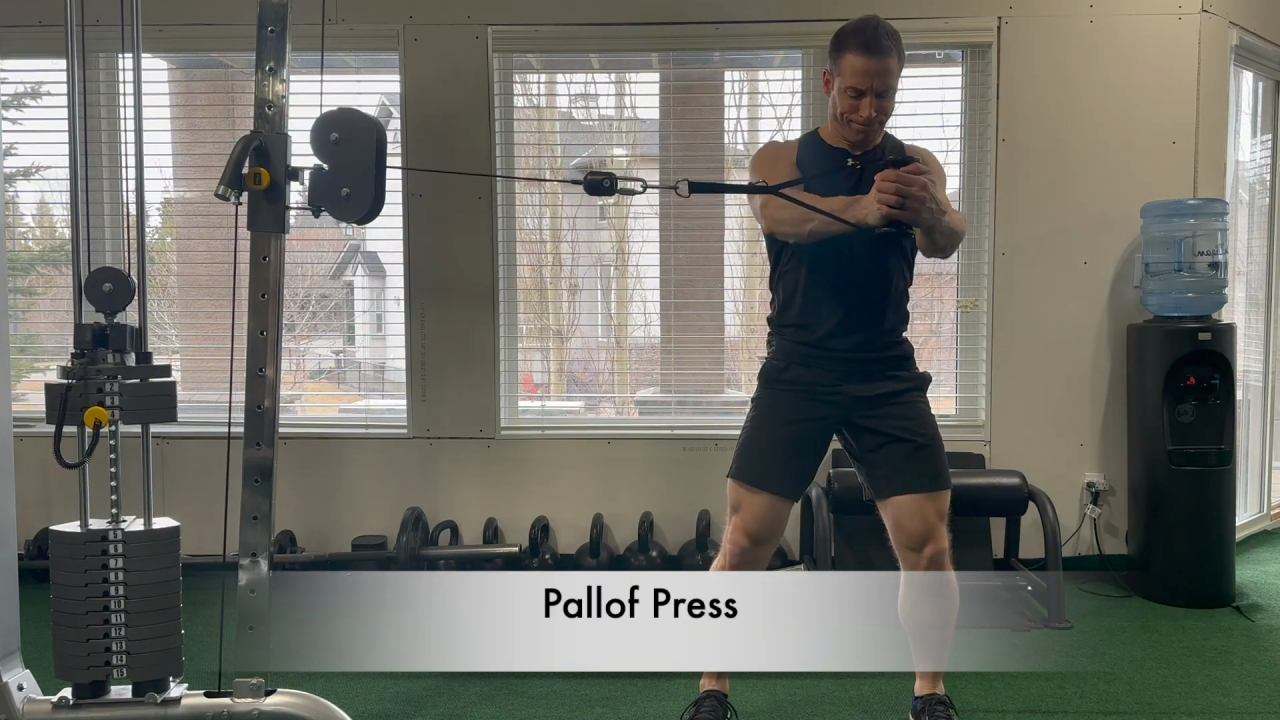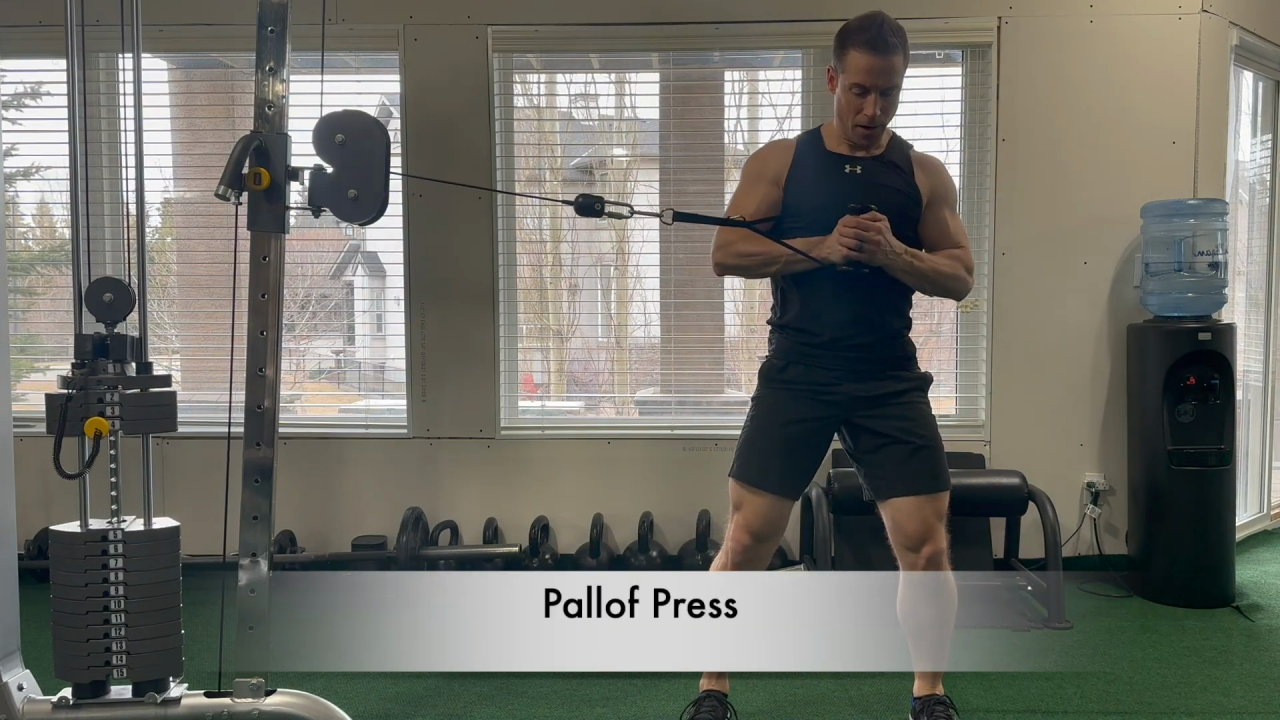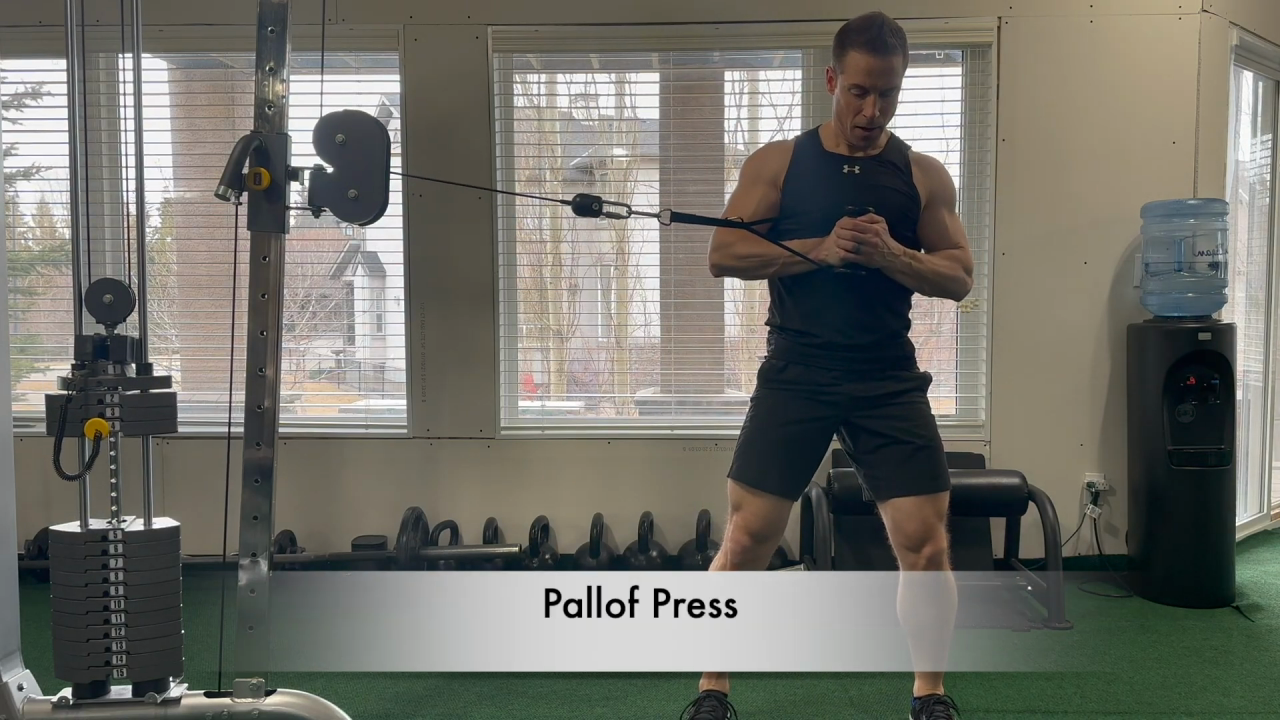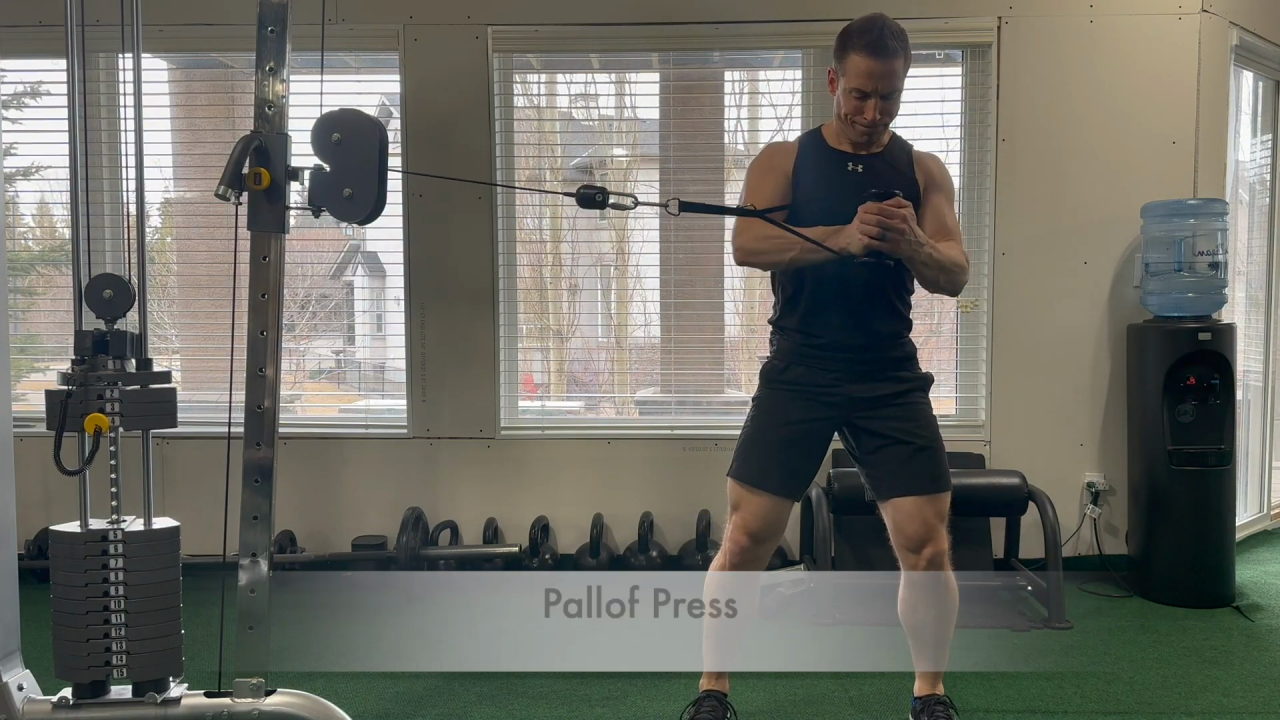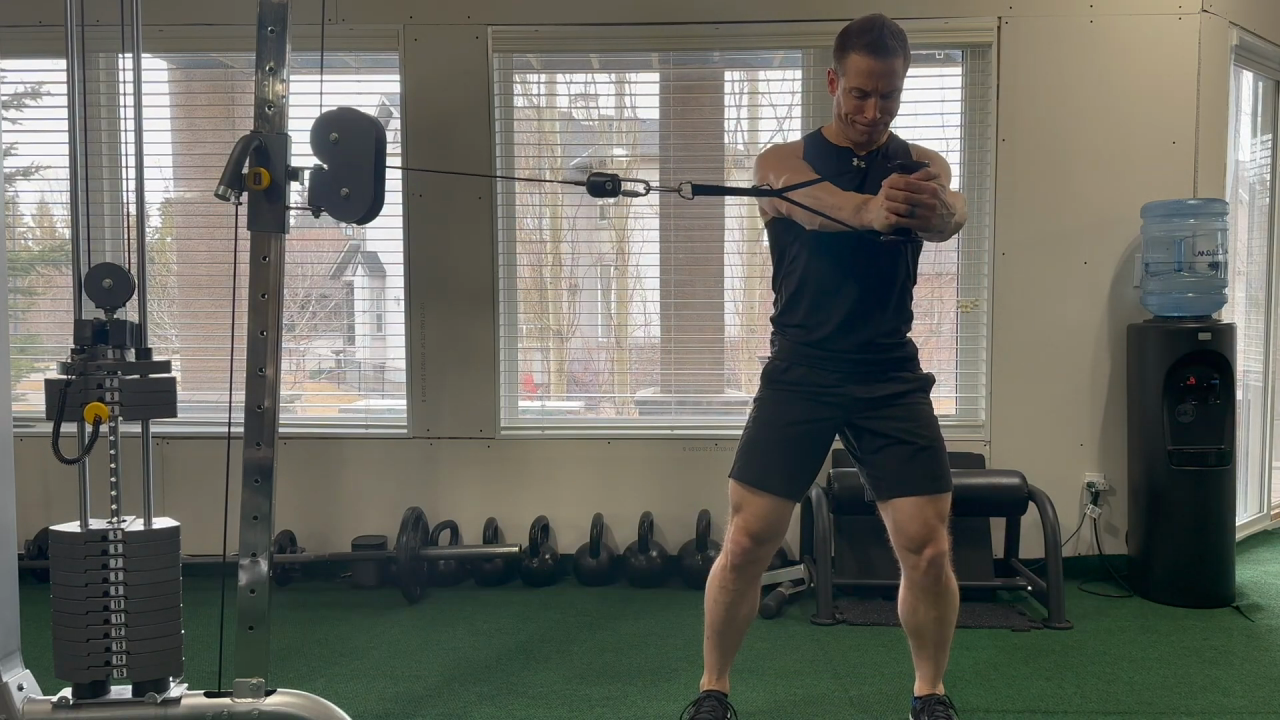
dt=0.5s
person 1, frame 1
left shoulder: (916, 162)
right shoulder: (781, 158)
left elbow: (947, 239)
right elbow: (790, 220)
left wrist: (928, 209)
right wrist: (862, 207)
left hip: (886, 376)
right hip: (797, 374)
left knee: (928, 546)
right knee: (743, 542)
person 1, frame 2
left shoulder: (924, 174)
right shoulder: (780, 161)
left elbow: (960, 276)
right elbow: (726, 253)
left wrist: (891, 252)
right wrist: (821, 248)
left hip: (889, 380)
right hip: (796, 374)
left knee: (926, 549)
right knee: (744, 543)
person 1, frame 3
left shoulder: (923, 174)
right shoulder: (778, 162)
left elbow: (960, 276)
right elbow: (723, 254)
left wrist: (889, 253)
right wrist: (820, 247)
left hip: (888, 380)
right hip: (795, 375)
left knee: (926, 548)
right knee: (743, 543)
person 1, frame 4
left shoulder: (923, 170)
right shoulder: (782, 161)
left elbow: (953, 275)
right elbow: (750, 245)
left wrist: (913, 243)
right wrist: (845, 236)
left hip: (889, 378)
right hip: (798, 373)
left knee: (928, 549)
right knee: (743, 542)
person 1, frame 5
left shoulder: (920, 161)
right shoulder: (786, 160)
left elbow: (951, 219)
right elbow: (816, 207)
left wrist: (934, 209)
right wrist: (872, 209)
left hip: (891, 378)
right hip: (799, 374)
left knee: (928, 549)
right knee: (744, 544)
